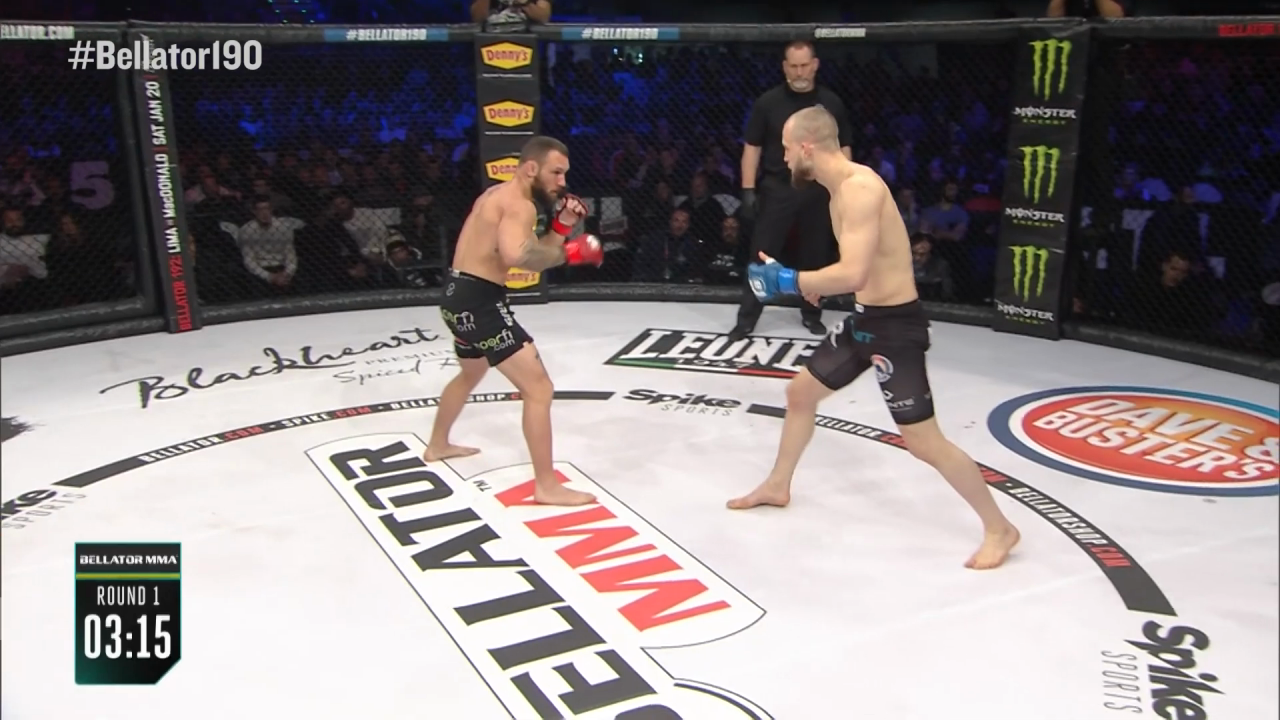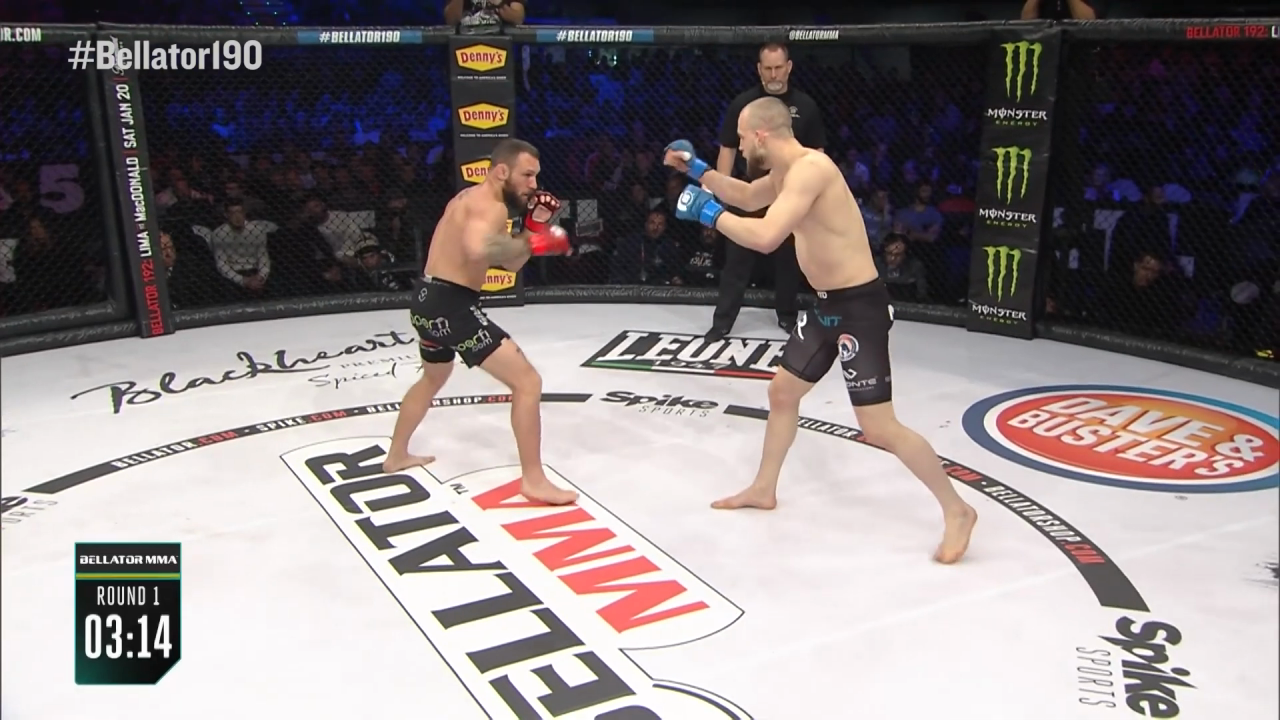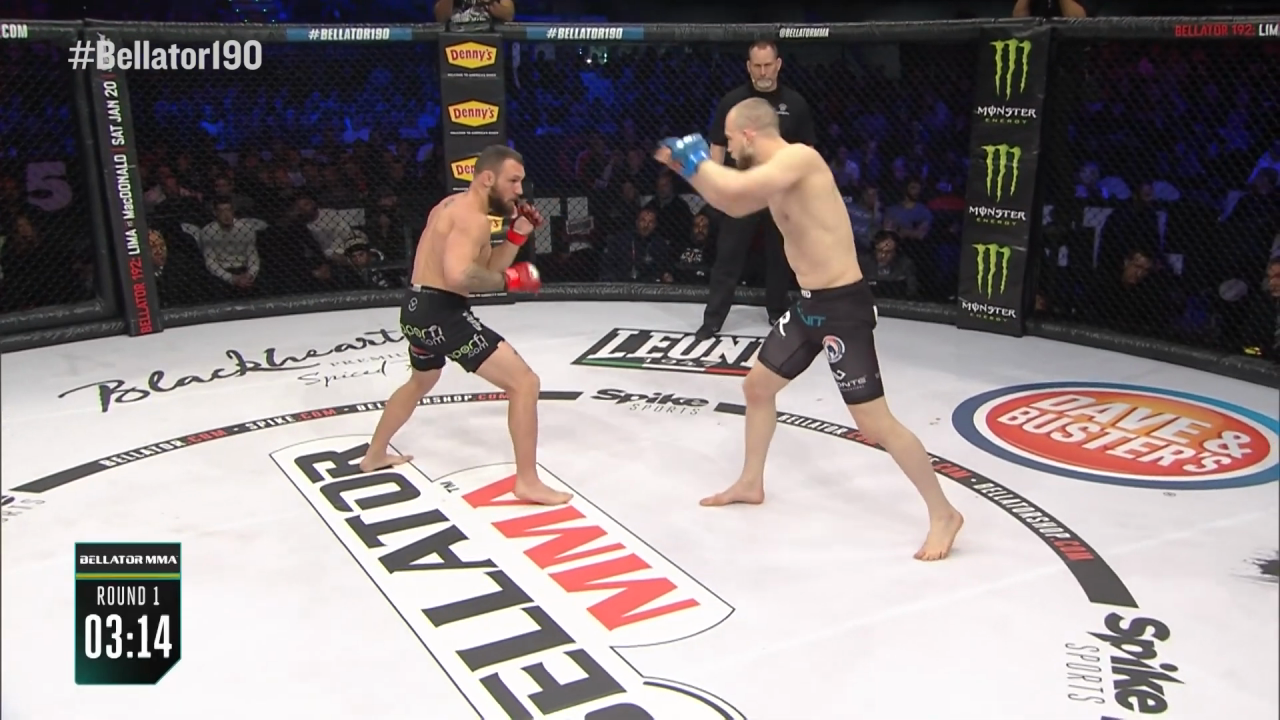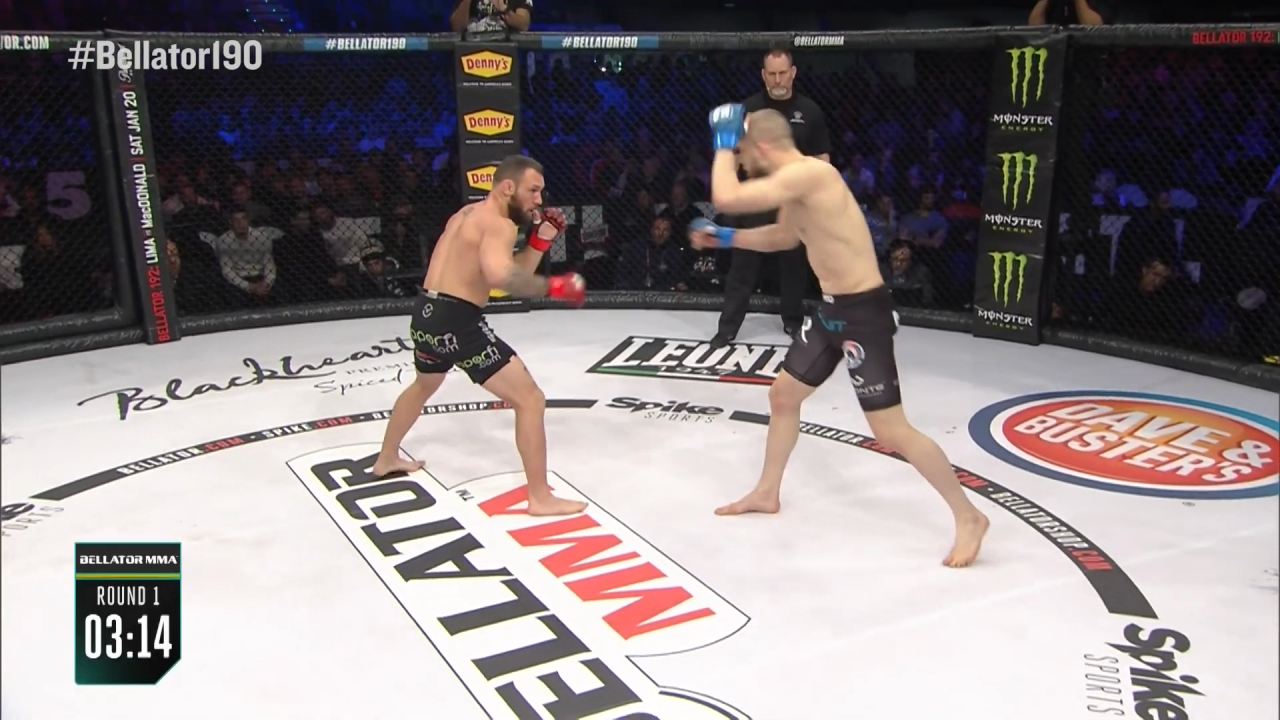
dt=0.4s
person 1, frame 1
left shoulder: (860, 188)
right shoulder: (843, 186)
left elbow: (853, 275)
left wrist: (790, 281)
right wrist: (814, 280)
left hip: (897, 326)
right hip: (864, 320)
left knee: (925, 443)
right knee: (800, 393)
left ankle: (999, 529)
right ankle: (776, 486)
person 1, frame 2
left shoulder: (811, 168)
right shoulder: (789, 171)
left elbow: (765, 237)
right elbow: (749, 198)
left wrist: (708, 213)
right wrist: (698, 170)
left hip: (860, 307)
right hip: (827, 305)
left knee: (879, 428)
right knee: (782, 394)
left ankle: (956, 512)
right ankle: (762, 489)
person 1, frame 3
left shoulder: (799, 158)
right shoulder: (778, 172)
left elbow: (733, 188)
right elbow: (734, 204)
left wrist: (697, 159)
right wrist: (685, 166)
left hip: (843, 306)
right hip: (809, 303)
left knee: (875, 423)
right knee: (757, 387)
left ankle: (943, 515)
right ankle: (750, 484)
person 1, frame 4
left shoulder: (810, 173)
right shoulder: (797, 187)
left elbow: (728, 197)
right elbow: (784, 237)
left wrist: (726, 140)
right wrist: (725, 236)
left hip: (864, 311)
right hip: (832, 308)
left knee: (892, 431)
right knee: (783, 395)
left ankle: (968, 518)
right ankle: (766, 493)
person 2, frame 1
left shoulder: (501, 195)
right shoulder: (518, 204)
left elbow: (530, 253)
right elbow: (516, 256)
left wrist: (562, 227)
right wrist: (573, 252)
left hip: (461, 296)
right hip: (479, 300)
left knee: (470, 373)
right knee: (539, 389)
left ankle: (438, 445)
right ankle: (547, 486)
person 2, frame 2
left shoulder: (474, 199)
right shoulder: (490, 205)
left elbow: (509, 260)
right elbow: (479, 250)
left wrist: (536, 222)
right wrist: (538, 243)
left hip: (429, 300)
right hip: (452, 305)
left knee: (432, 379)
right knee: (527, 382)
left ankle: (397, 455)
right ankle: (534, 479)
person 2, frame 3
left shoulder: (451, 205)
right shoulder: (472, 217)
left elbow: (486, 267)
right elbow: (459, 275)
left wrist: (518, 234)
right wrist: (512, 279)
left hip: (416, 308)
right hip: (443, 314)
left knee: (420, 383)
right knee: (524, 384)
left ankle: (375, 455)
right ankle: (527, 482)
person 2, frame 4
left shoulder: (469, 215)
right shoulder: (497, 224)
left elbow: (500, 275)
right elbow: (500, 277)
left wrist: (542, 239)
right wrist: (553, 287)
left hip: (428, 315)
right hip: (457, 322)
left knee: (423, 387)
right knee: (530, 400)
left ankle: (386, 459)
right ankle: (540, 497)
person 3, frame 1
left shoulder: (831, 103)
right shoulder: (768, 101)
left elbow: (843, 149)
right elbow: (752, 147)
right wrist: (748, 189)
left hip: (818, 189)
right hip: (777, 187)
left knee: (815, 255)
right knee: (762, 255)
left ankle: (811, 314)
right ankle: (746, 319)
person 3, frame 2
left shoulder: (805, 105)
right shoulder: (742, 103)
left elbow: (816, 151)
right elbow: (727, 149)
left knee: (789, 257)
right knee: (738, 258)
left ankle: (787, 315)
right ankle: (723, 321)
person 3, frame 3
left shoulder: (795, 103)
right shoulder: (732, 101)
left elbow: (806, 148)
right elbow: (717, 147)
left knee: (780, 255)
right knee: (728, 256)
left ankle: (778, 313)
right ankle: (713, 319)
person 3, frame 4
left shoulder: (810, 111)
right shoulder: (748, 109)
left elbow: (821, 157)
left knee: (795, 263)
right knee: (743, 263)
left ankle: (793, 321)
right ankle: (728, 327)
